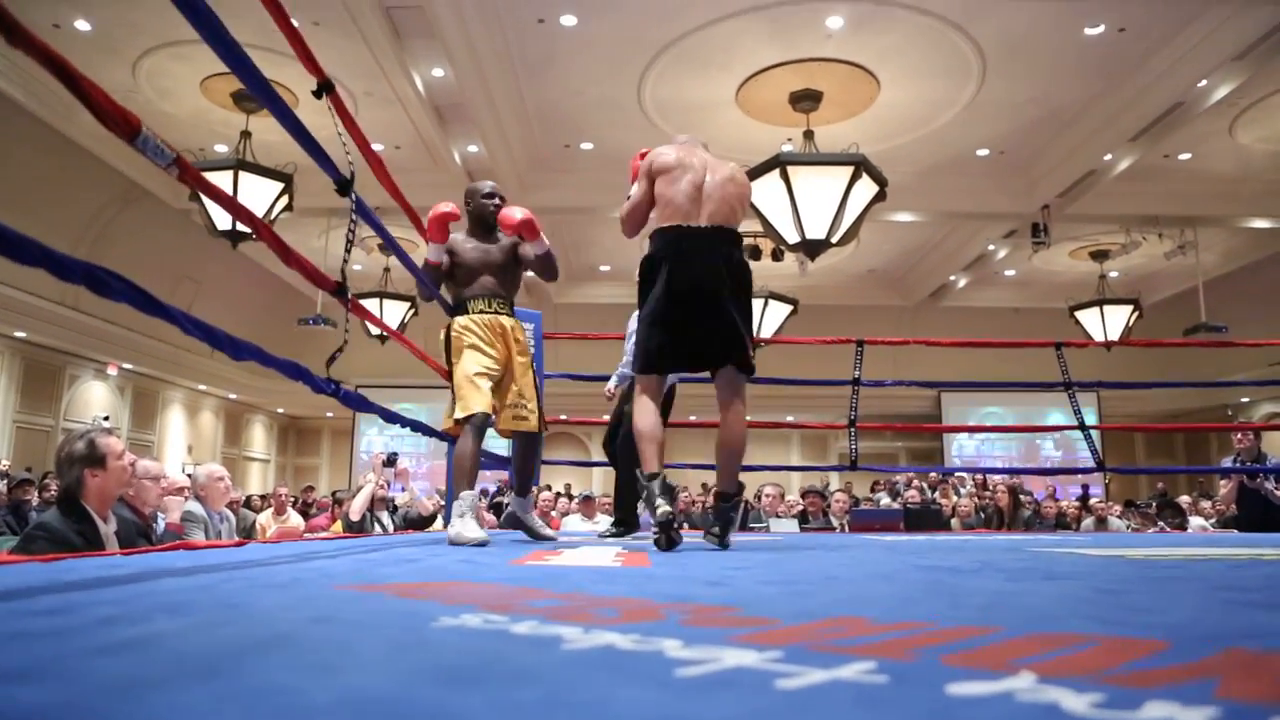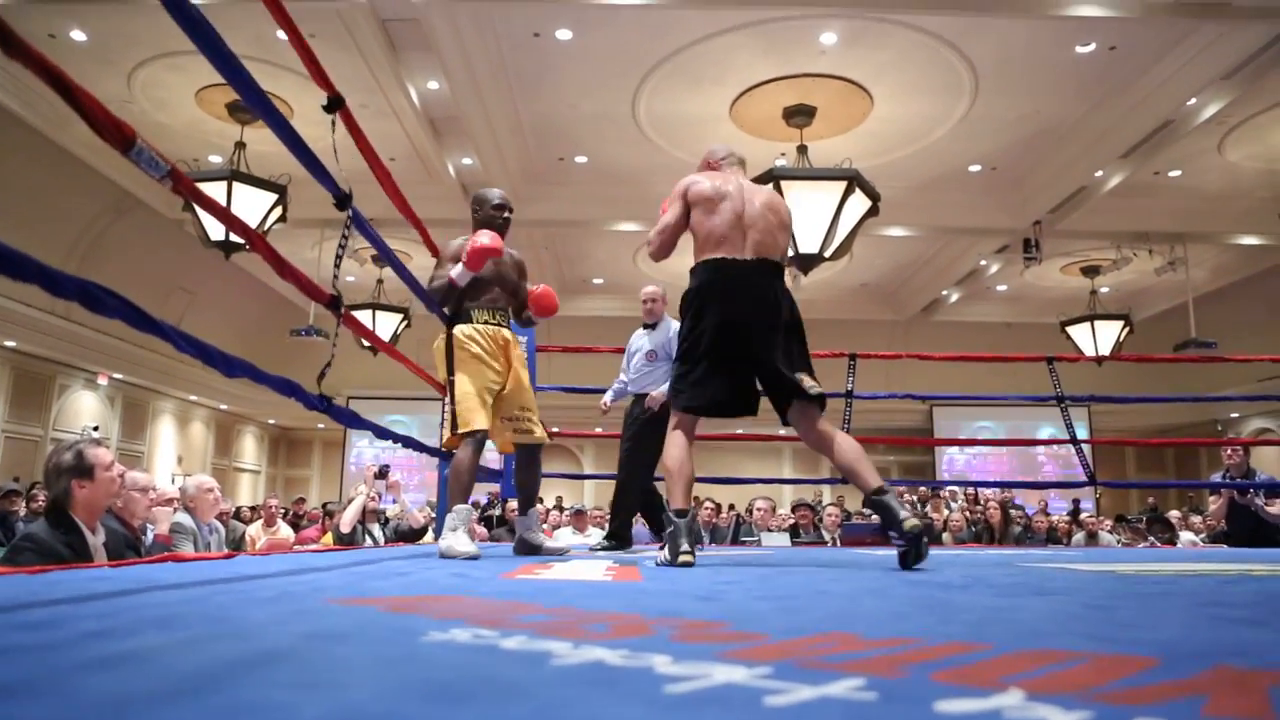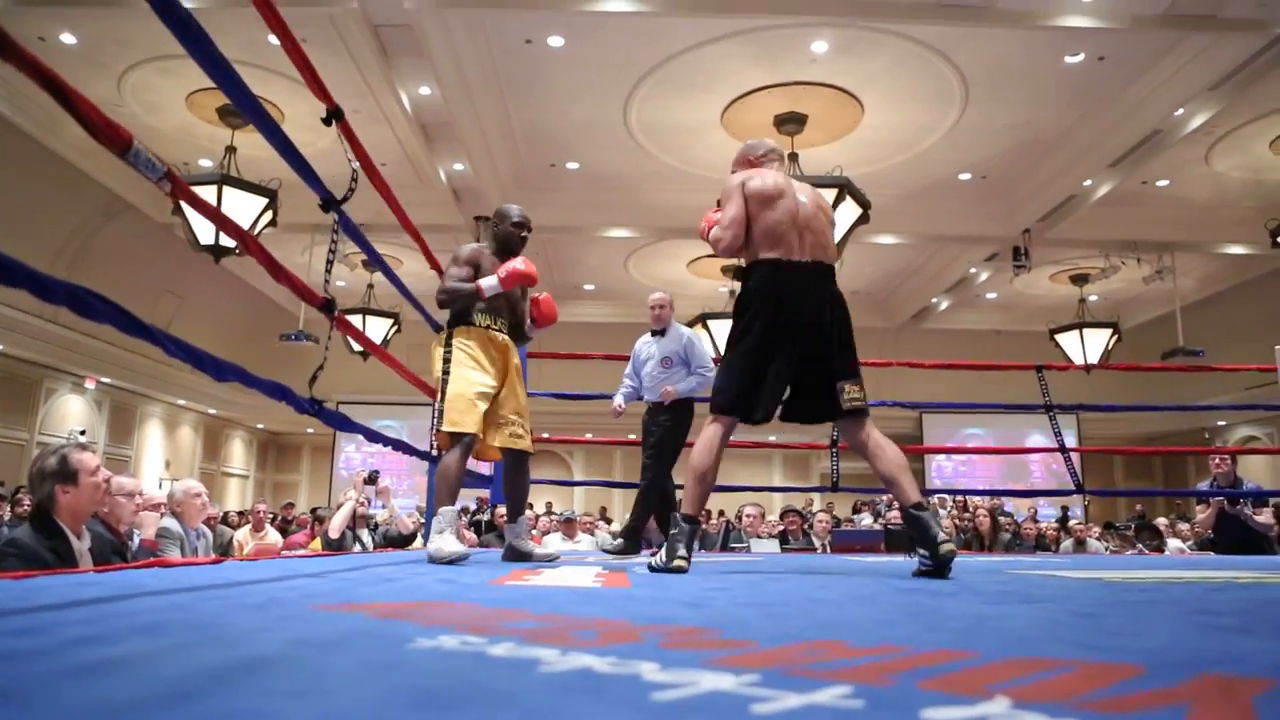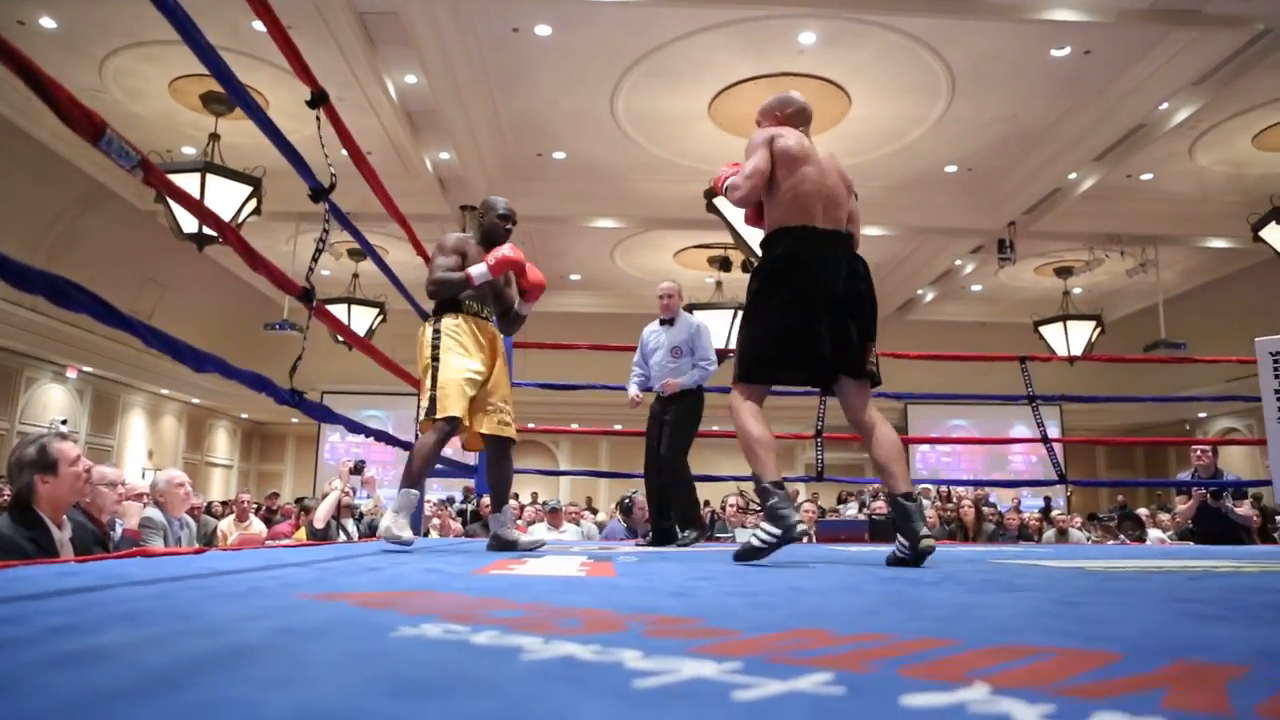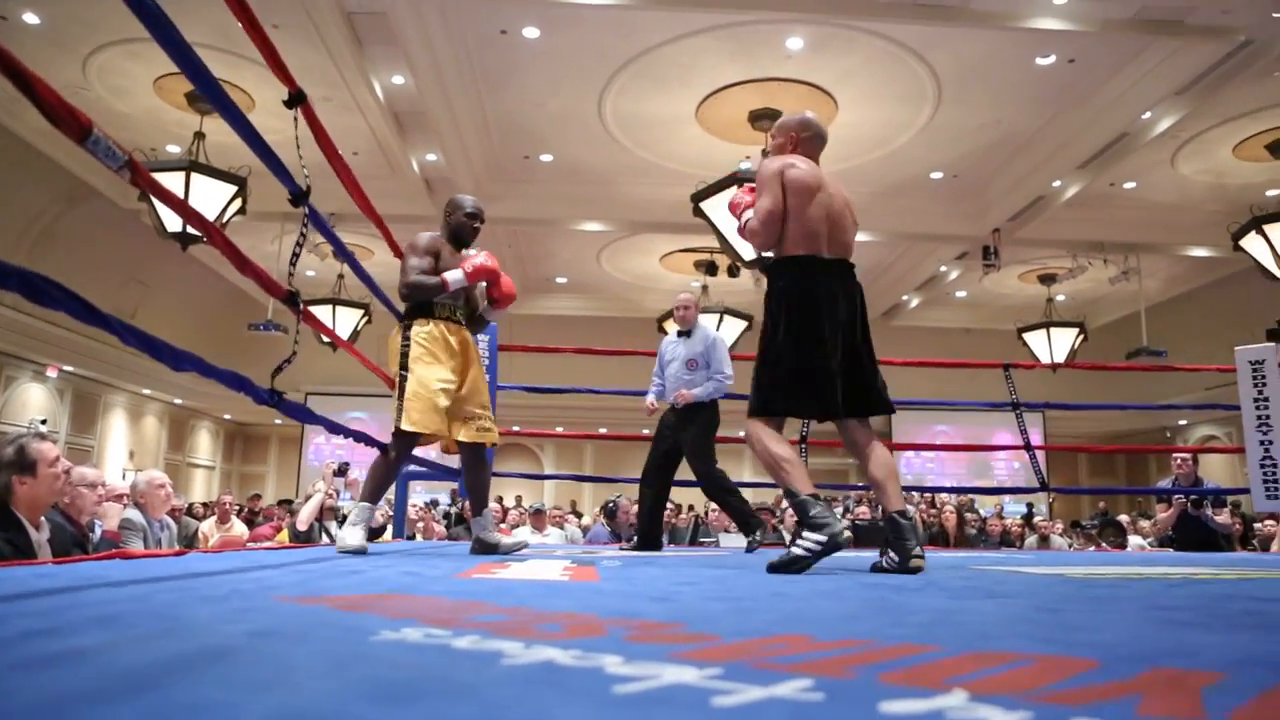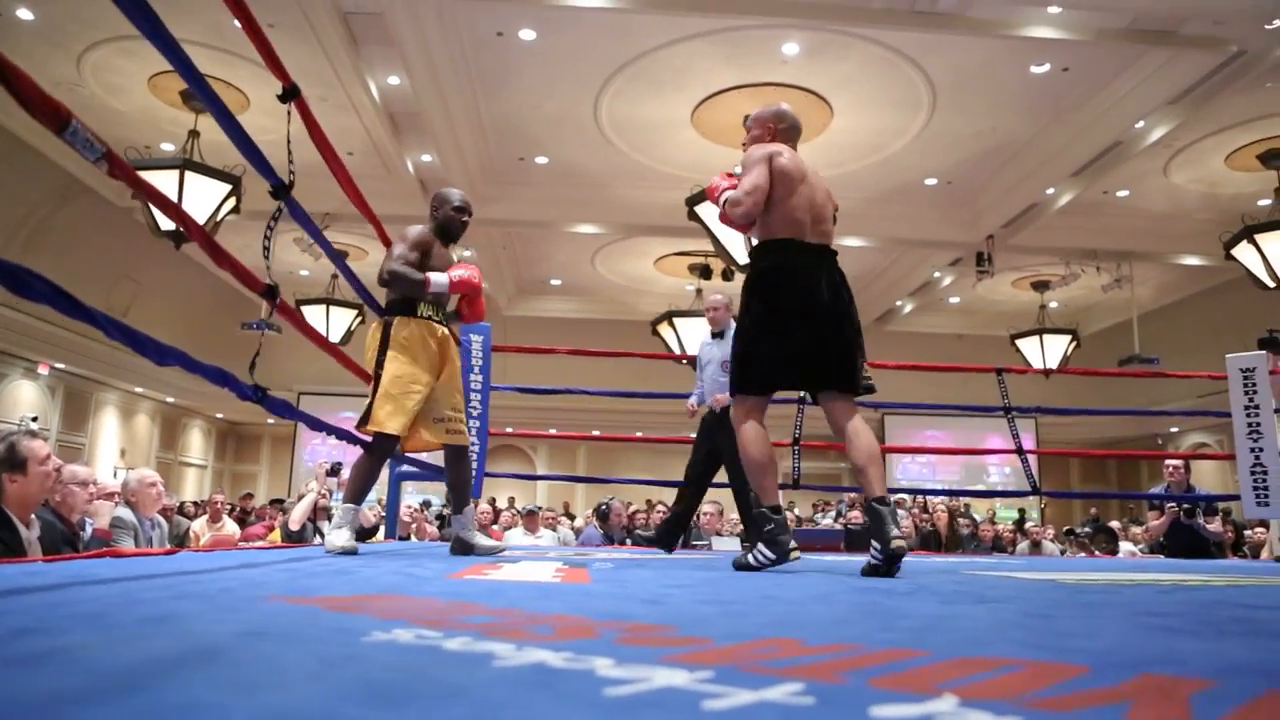
dt=0.2s
person 1, frame 1
left shoulder: (660, 157)
right shoulder: (737, 177)
left elbow: (629, 225)
left wrist: (640, 187)
left hip: (671, 262)
right hip: (725, 263)
left knee: (646, 391)
right knee: (731, 395)
left ankle: (658, 496)
right ankle: (723, 512)
person 1, frame 2
left shoulder: (693, 184)
right shoulder: (776, 202)
left elbow: (656, 249)
left wrist: (677, 218)
left hip: (717, 300)
right hip: (770, 297)
left knee: (681, 425)
right knee: (813, 425)
left ankle: (678, 536)
right ankle: (894, 515)
person 1, frame 3
left shoulder: (744, 182)
right shoulder: (817, 200)
left elbow: (730, 245)
left wrist: (713, 230)
left hip: (769, 299)
right hip: (823, 301)
left knee: (718, 424)
right knee: (859, 428)
left ankle: (680, 541)
right ankle: (927, 528)
person 1, frame 4
left shoulder: (769, 139)
right shoulder: (836, 169)
left elbow: (746, 193)
left wrist: (726, 181)
left hip: (790, 266)
right hip: (844, 270)
left knee: (746, 395)
right knee: (861, 404)
left ankle: (778, 509)
right ankle: (911, 520)
person 1, frame 5
left shoulder: (777, 169)
right shoulder: (840, 195)
left elbow: (762, 238)
left wrist: (745, 209)
left hip: (798, 295)
right hip: (845, 296)
left knee: (761, 423)
right knee: (858, 430)
left ankle: (817, 517)
right ankle: (903, 535)
person 1, frame 6
left shoulder: (763, 154)
right shoulder: (818, 183)
left elbow: (744, 214)
left wrist: (723, 193)
left hip: (779, 279)
right hip: (827, 282)
left knee: (747, 410)
right knee: (842, 409)
left ankle: (774, 530)
right ankle: (883, 523)
person 2, frame 1
left shoulder: (513, 242)
right shoulder: (452, 242)
left elbow: (550, 273)
right elbow: (426, 290)
left wrist: (536, 236)
right wrist: (435, 246)
left hip: (510, 334)
right hip: (468, 334)
left knee: (531, 427)
right knee: (475, 419)
left ankle: (521, 509)
right ankle: (462, 518)
person 2, frame 2
left shoulder: (515, 262)
right shoulder: (459, 249)
left elbow: (524, 317)
right elbow: (432, 299)
left wrist: (538, 308)
right wrist: (466, 268)
left hip: (507, 346)
right hip: (468, 341)
left knee: (530, 440)
right knee: (473, 433)
left ankle: (527, 532)
right ankle: (454, 531)
person 2, frame 3
left shoulder: (519, 275)
right shoulder: (470, 255)
right elbow: (444, 296)
left wrist: (536, 323)
right wrist: (496, 284)
left hip: (504, 355)
right hip: (468, 345)
left knee: (518, 448)
right knee: (462, 437)
left ankle: (517, 540)
right ankle: (442, 533)
person 2, frame 4
left shoulder: (504, 271)
right shoulder: (455, 243)
left elbow: (509, 326)
right elbow: (434, 286)
left wrist: (528, 300)
right wrist: (485, 270)
left hip: (490, 343)
right hip: (453, 332)
left knee: (501, 437)
right knee: (445, 422)
left ankle: (502, 529)
right ankle: (399, 514)
person 2, frame 5
left shoulder: (469, 263)
right shoulder: (426, 243)
right elbow: (408, 288)
left wrist: (495, 305)
right wrist: (462, 277)
left hip: (461, 346)
right hip: (425, 339)
left knee: (476, 442)
right knee: (409, 433)
left ankle: (484, 532)
right ankle: (356, 524)
person 2, frame 6
left shoulder: (449, 261)
right shoulder: (416, 237)
right elbow: (388, 275)
left wrist: (463, 314)
right wrist: (445, 282)
left hip: (440, 345)
right hip: (405, 336)
left knee: (457, 441)
right knee: (384, 436)
left ankle: (464, 532)
right ankle: (341, 525)
person 3, frame 1
right shoulder: (636, 319)
left wrist: (662, 383)
right wrist: (614, 380)
right hip: (634, 387)
left knee: (627, 449)
right knee: (611, 443)
left ankle: (625, 521)
person 3, frame 2
left shoulder: (674, 331)
right shoulder: (637, 336)
right elbow: (626, 375)
left wrist: (663, 392)
right wrist: (610, 395)
left hip: (657, 406)
right hip: (638, 404)
left knee: (632, 467)
right knee: (634, 468)
left ankle: (619, 535)
right ankle: (666, 527)
person 3, frame 3
left shoulder: (686, 337)
right shoulder: (642, 344)
left elbow: (706, 372)
right elbow: (632, 380)
left wrist: (678, 390)
right wrist: (620, 398)
left hip: (677, 411)
right hip: (653, 412)
left knee: (653, 472)
right knee: (657, 475)
left ankle: (632, 538)
person 3, frame 4
left shoulder: (694, 326)
right shoulder: (648, 332)
left elbow: (708, 365)
right elbow: (639, 368)
left wrist: (681, 382)
right wrist: (634, 389)
left hip: (686, 400)
right hip: (661, 401)
left knee: (672, 459)
right knee: (653, 465)
left ankle: (692, 526)
right ankle: (661, 530)
person 3, frame 5
left shoulder: (711, 339)
right shoulder: (667, 343)
left elbow: (724, 379)
right elbow: (658, 379)
left wrist: (694, 394)
right wrist: (652, 397)
left hip: (701, 413)
right hip: (674, 413)
left knee: (705, 471)
right knee: (655, 472)
left ankle: (752, 528)
right ankle: (647, 537)
person 3, frame 6
right shoulder: (706, 345)
left wrist: (730, 397)
right wrist: (694, 399)
right hip: (713, 417)
left knee: (740, 479)
right knee: (695, 475)
left ankle: (758, 539)
right ankle: (667, 534)
